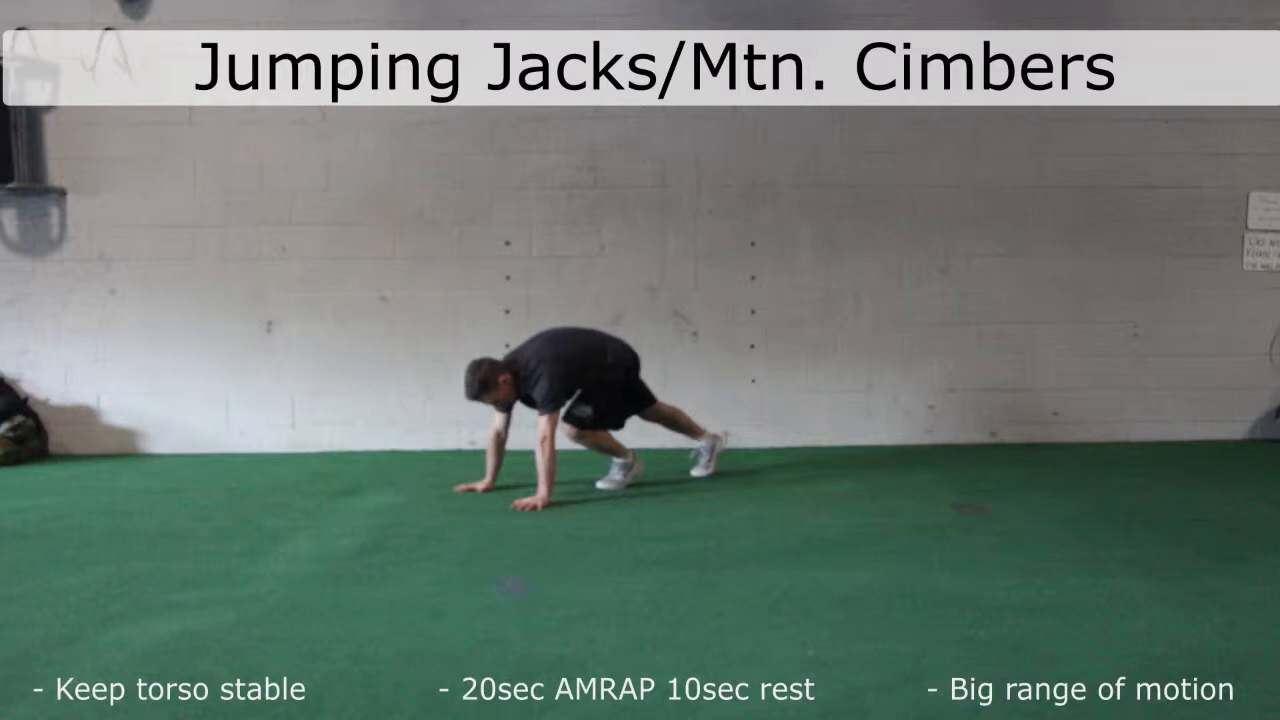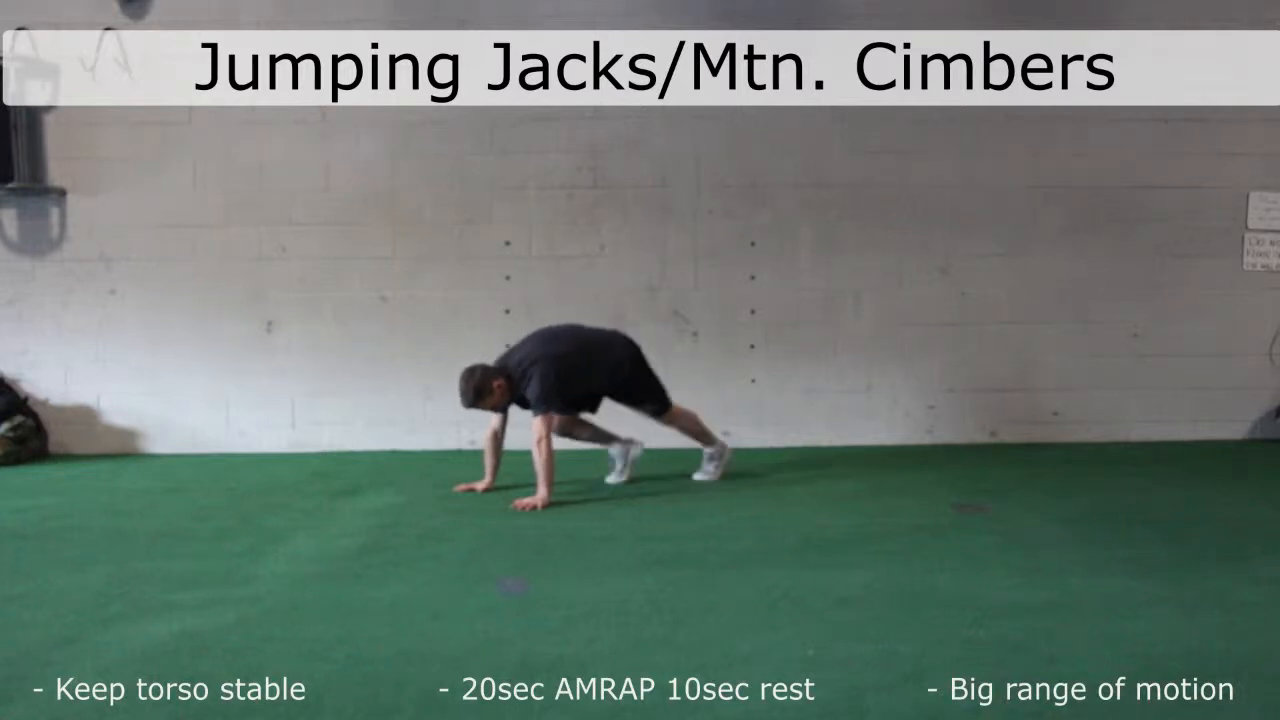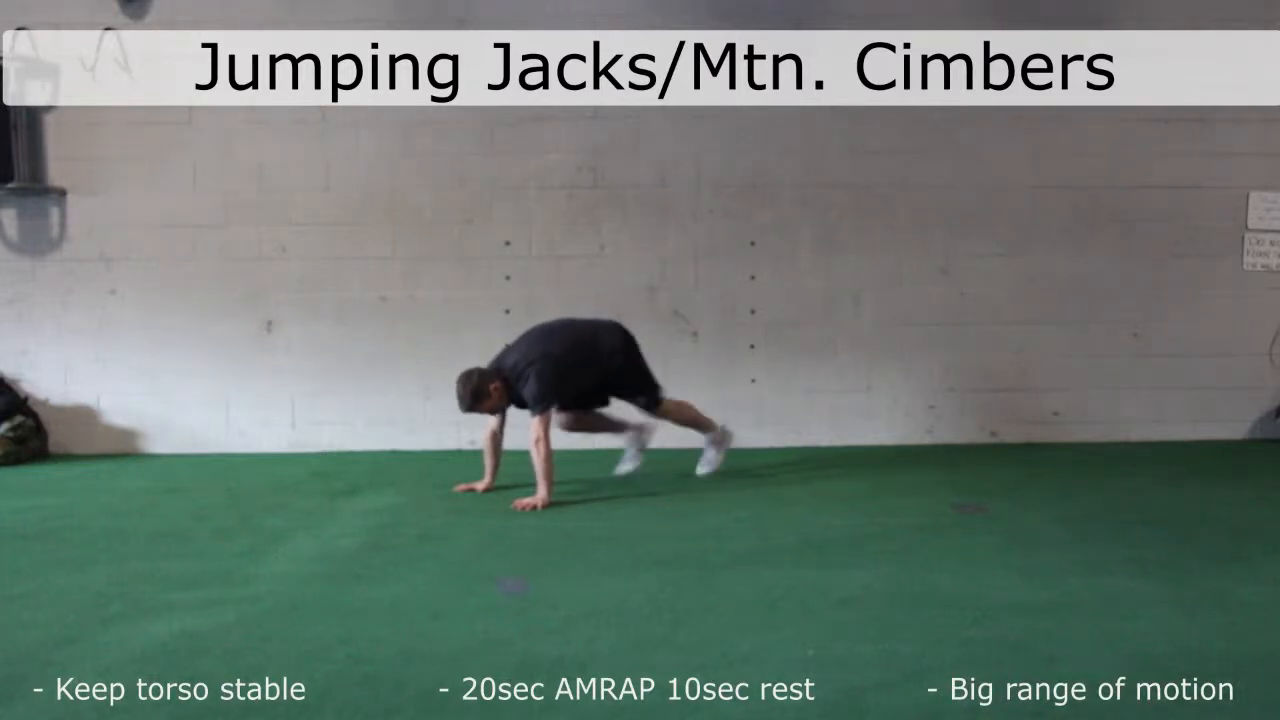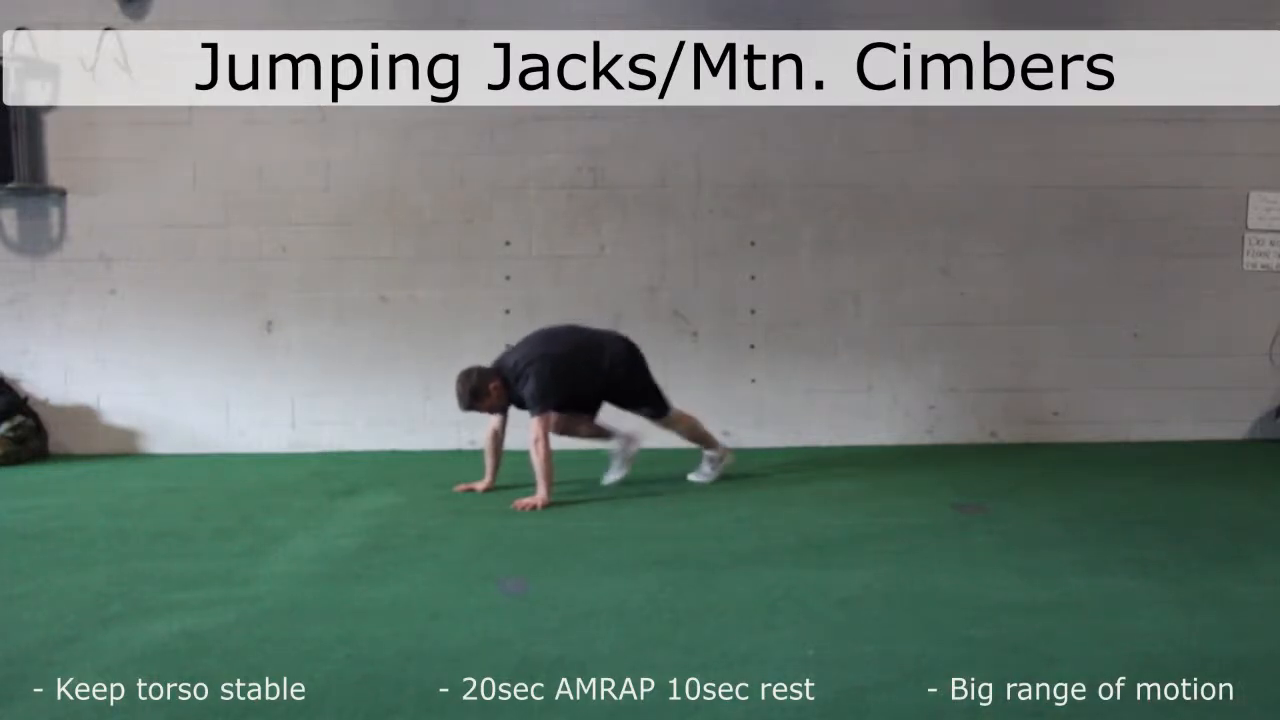
dt=0.7s
person 1, frame 1
left shoulder: (544, 375)
right shoulder: (505, 372)
left elbow: (545, 437)
right elbow: (498, 430)
left wrist: (543, 495)
right wrist: (488, 480)
left hip: (618, 364)
right hip: (602, 366)
left knee: (574, 427)
right knee: (650, 411)
left ankle: (626, 461)
right ankle: (708, 442)
person 1, frame 2
left shoulder: (537, 377)
right shoulder: (500, 373)
left elbow: (540, 438)
right elbow: (496, 430)
left wrist: (543, 494)
right wrist: (488, 479)
left hip: (618, 357)
right hip: (590, 367)
left knee: (661, 410)
right knee: (560, 422)
left ankle: (716, 450)
right ankle: (621, 448)
person 1, frame 3
left shoulder: (533, 378)
right shoulder: (496, 375)
left elbow: (539, 438)
right elbow: (494, 430)
left wrist: (543, 494)
right wrist: (488, 480)
left hip: (612, 348)
right hip: (588, 356)
left knee: (655, 406)
right knee: (566, 419)
left ankle: (716, 435)
right ankle: (632, 433)
person 1, frame 4
left shoulder: (533, 379)
right shoulder: (499, 375)
left elbow: (538, 439)
right elbow: (495, 430)
left wrist: (543, 494)
right wrist: (488, 480)
left hip: (616, 360)
right hip: (590, 368)
left knee: (662, 415)
right knee: (557, 422)
left ankle: (716, 452)
right ankle: (618, 441)
